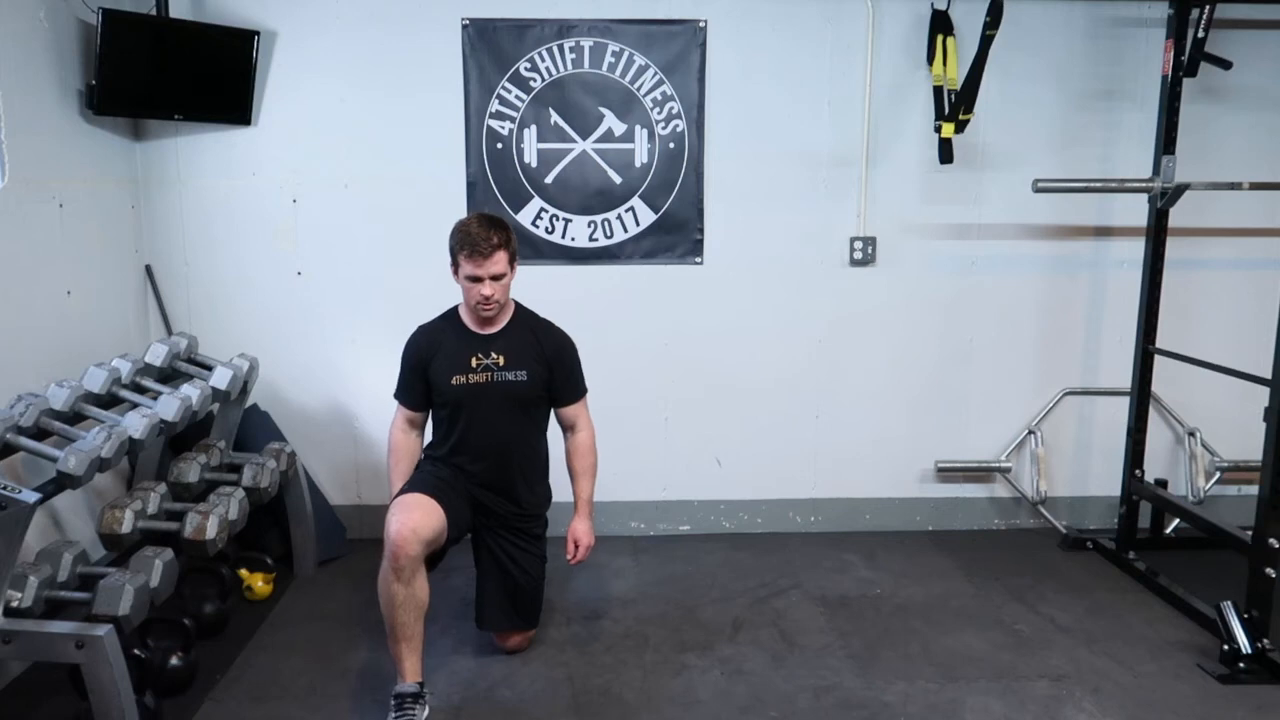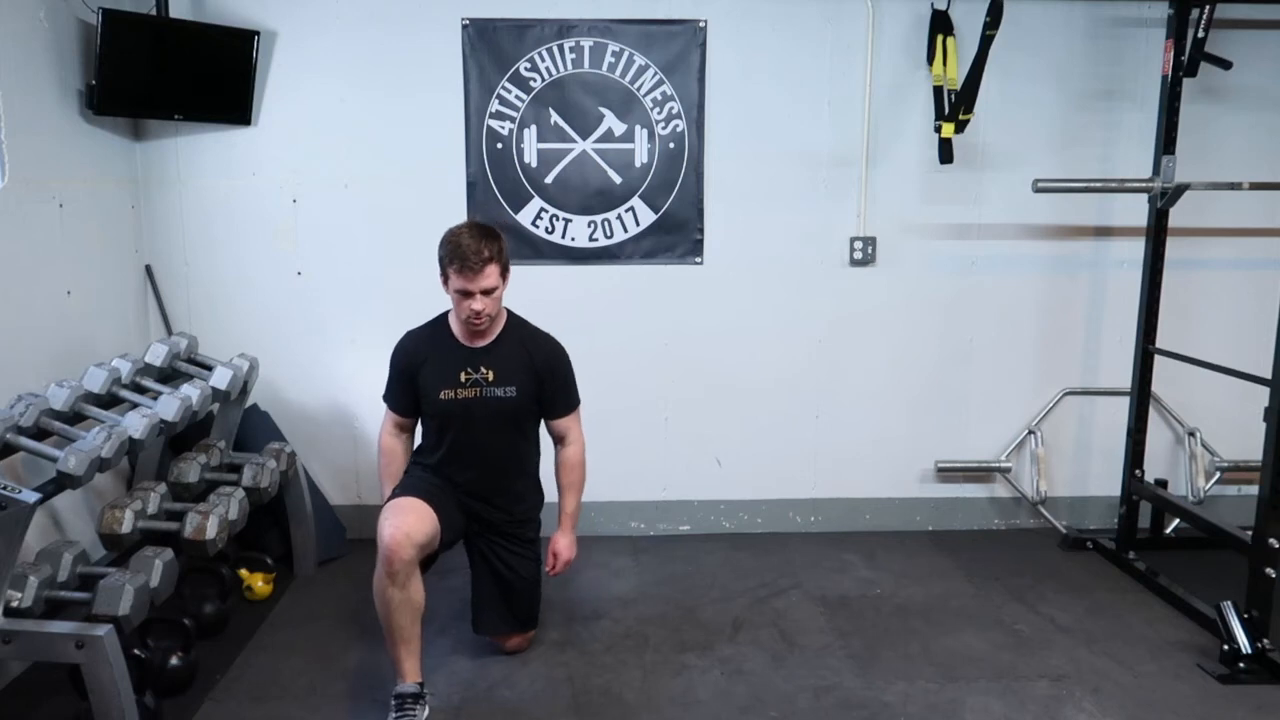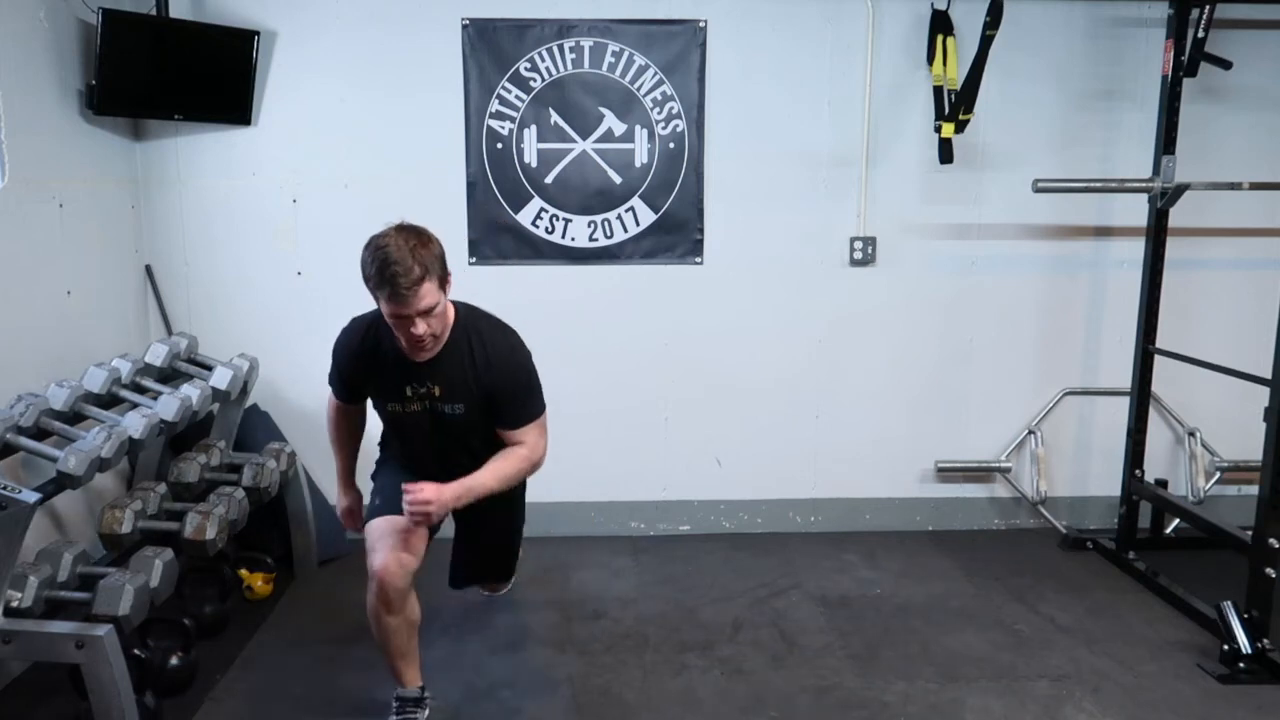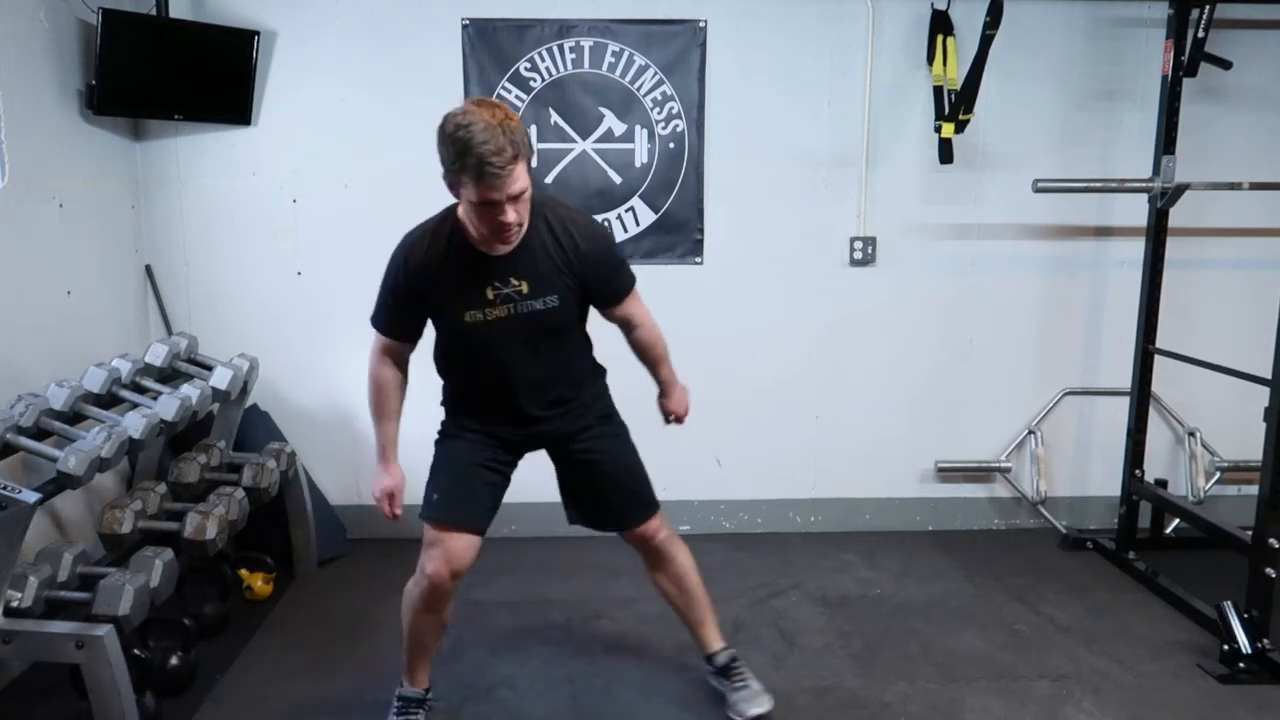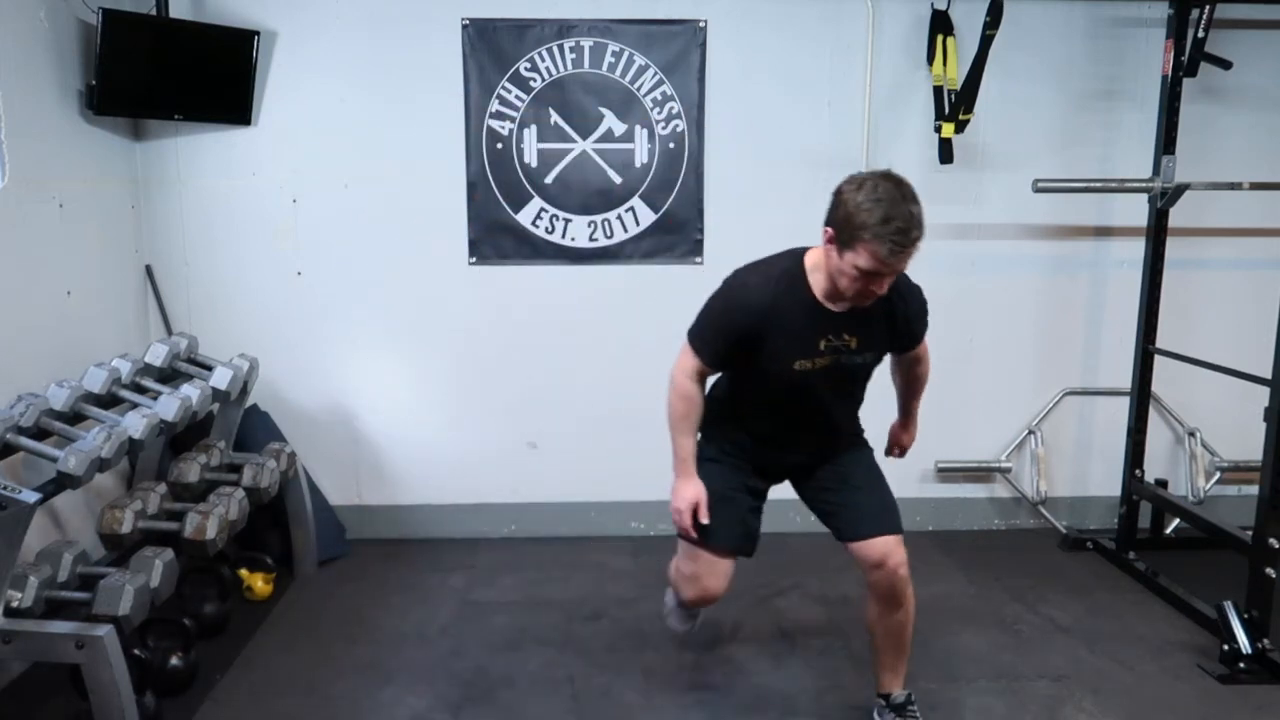
dt=0.5s
person 1, frame 1
left shoulder: (549, 342)
right shoulder: (427, 342)
left elbow: (577, 427)
right elbow: (407, 427)
left wrist: (582, 513)
right wrist: (398, 506)
left hip: (520, 500)
right hip: (447, 478)
left knee: (514, 639)
right knee: (400, 539)
left ankle: (490, 572)
person 1, frame 2
left shoulder: (542, 352)
right shoulder: (415, 349)
left elbow: (568, 440)
right elbow: (396, 431)
left wrist: (566, 527)
right wrist: (391, 509)
left hip: (511, 505)
right hip: (437, 484)
left knee: (513, 641)
right knee: (394, 543)
left ankle: (486, 571)
person 1, frame 3
left shoulder: (497, 346)
right shoulder: (358, 343)
left elbow: (529, 448)
right elbow: (344, 409)
left wrist: (455, 496)
right wrist: (346, 482)
left hip: (486, 473)
right hip: (409, 467)
left knee: (491, 583)
right knee: (386, 571)
left ankle: (483, 563)
person 1, frame 4
left shoulder: (578, 236)
right shoulder: (421, 260)
left elbow: (632, 317)
right elbow: (388, 357)
left wrist: (670, 386)
right wrist: (387, 458)
left hip: (579, 408)
right hip: (480, 423)
left knee: (653, 536)
right knee: (441, 567)
left ankle: (720, 659)
person 1, frame 5
left shoulder: (903, 303)
right shoulder: (753, 293)
left elbow: (912, 358)
right elbow: (688, 374)
left wrist: (908, 419)
right wrist: (686, 474)
left hip: (835, 444)
right hip: (739, 444)
left knee: (888, 566)
right knee: (700, 587)
right ankle: (684, 589)
